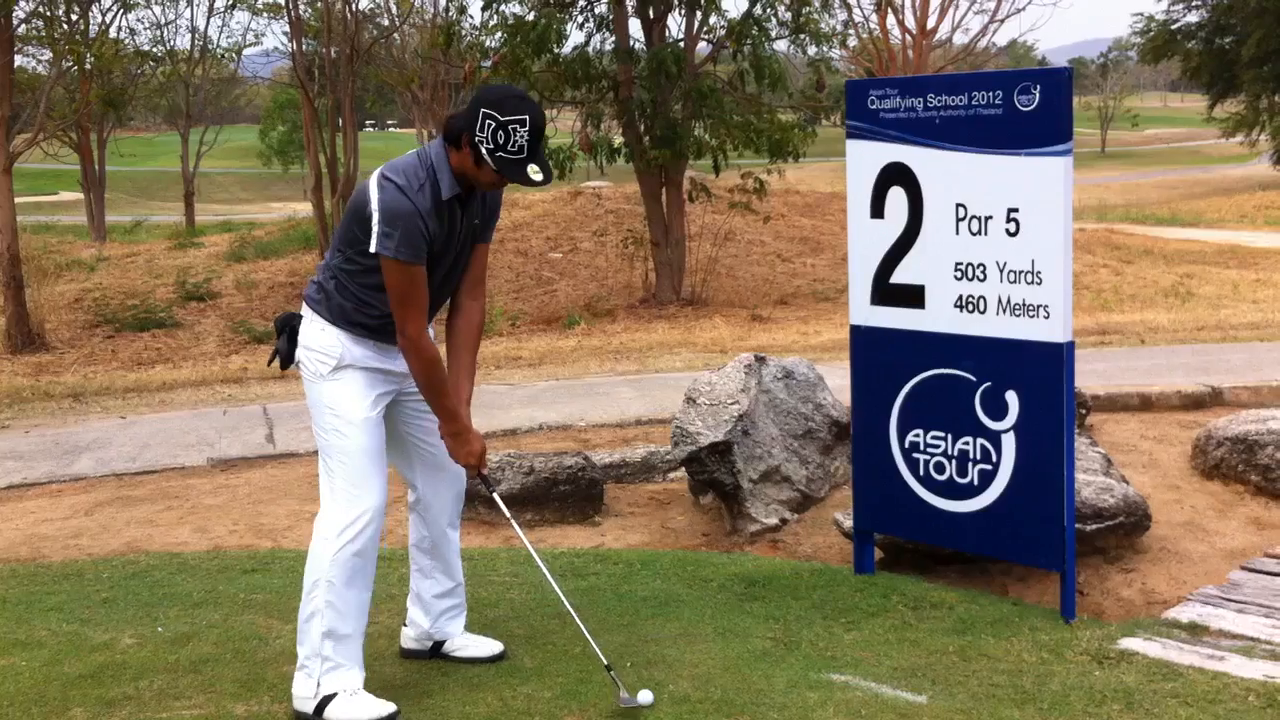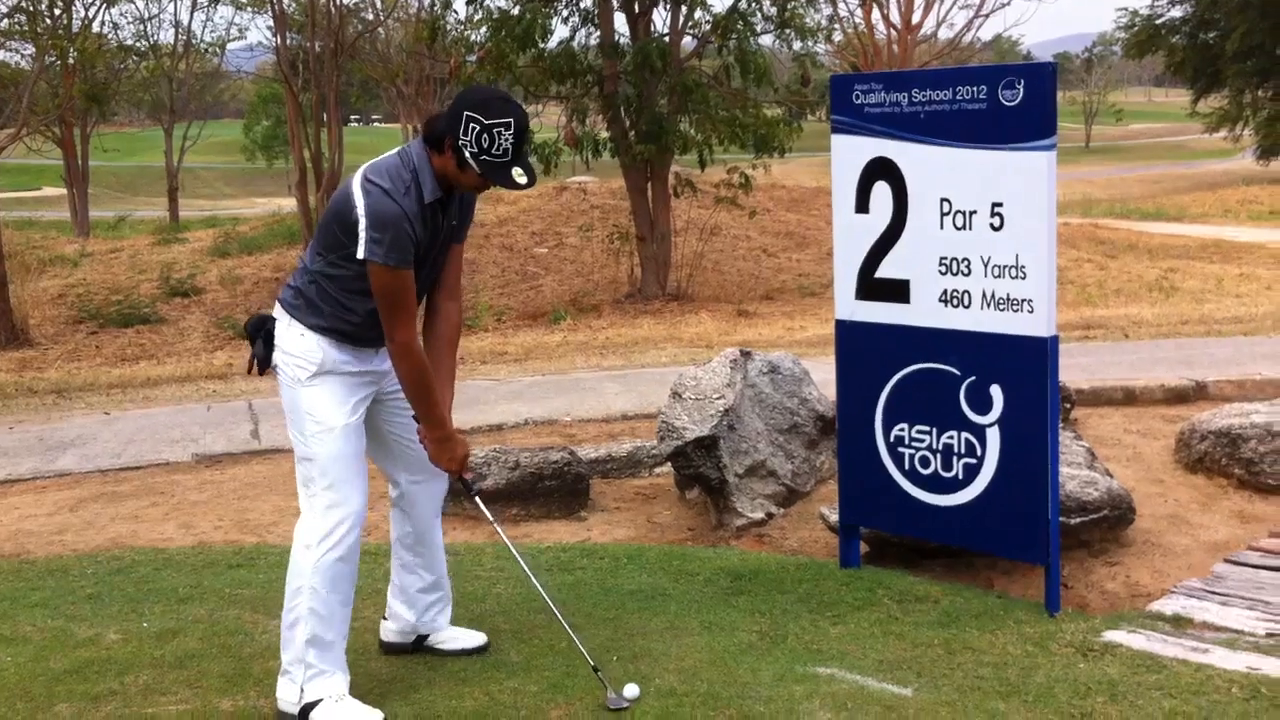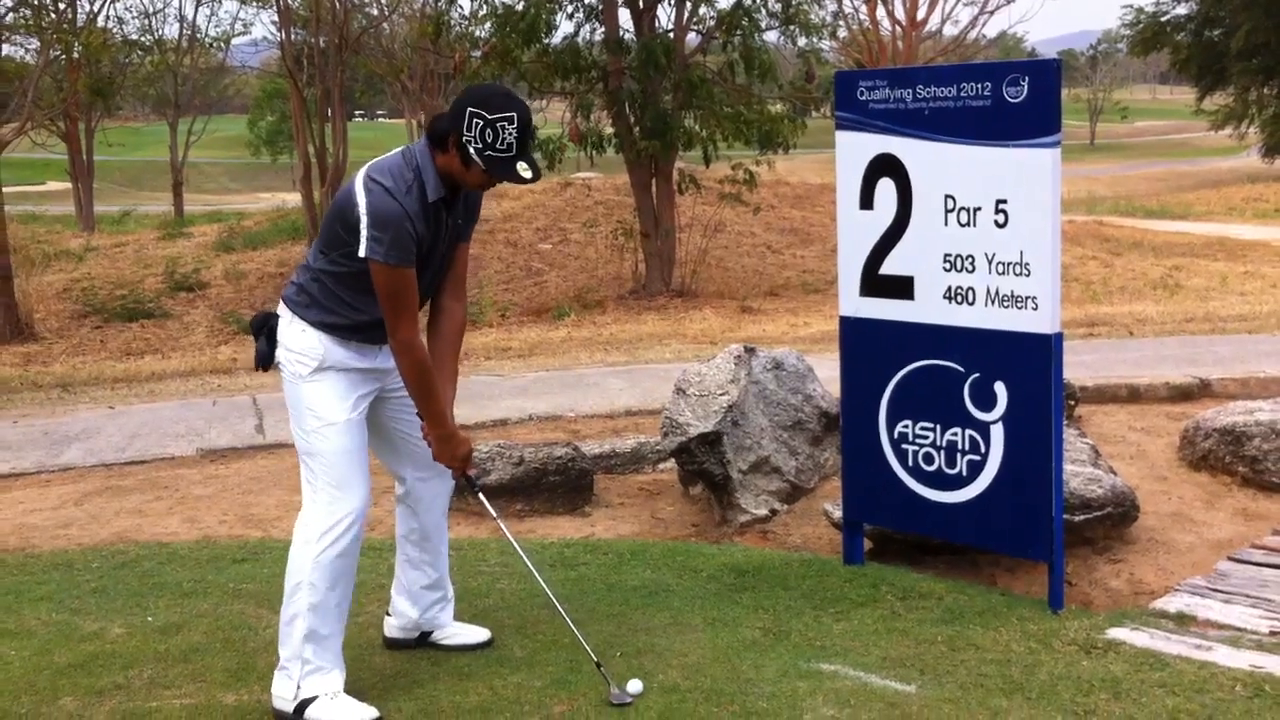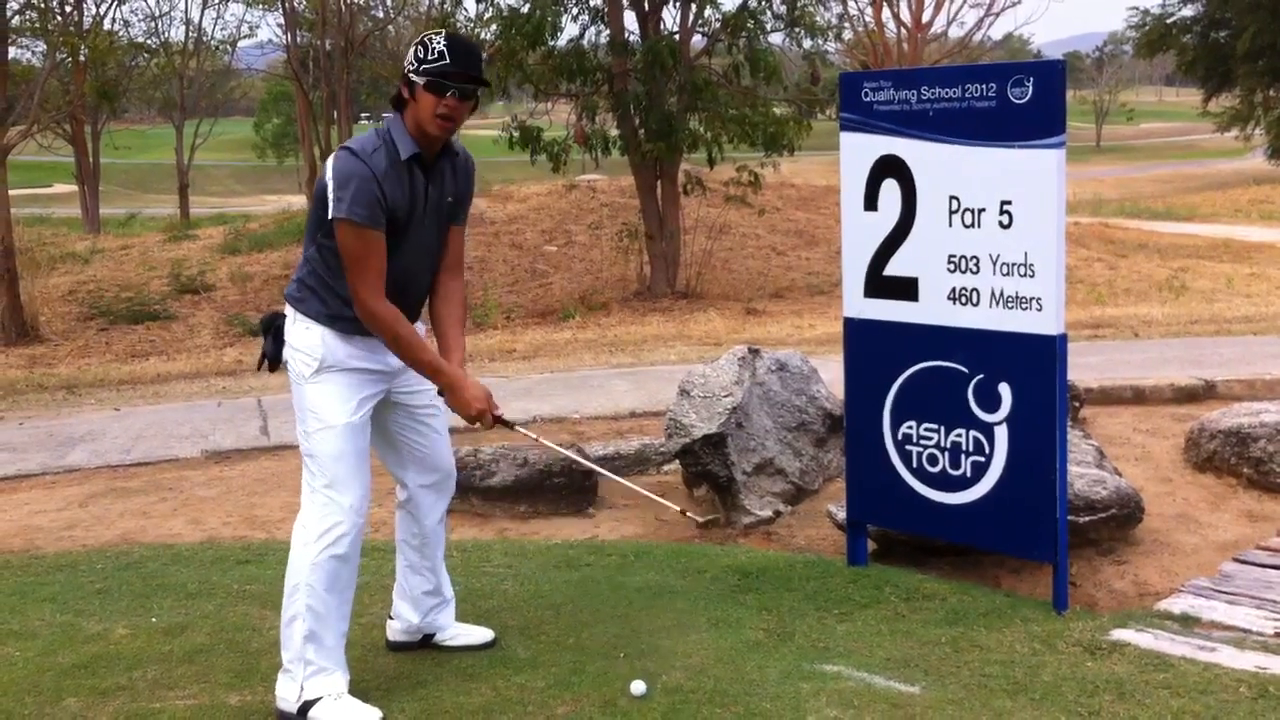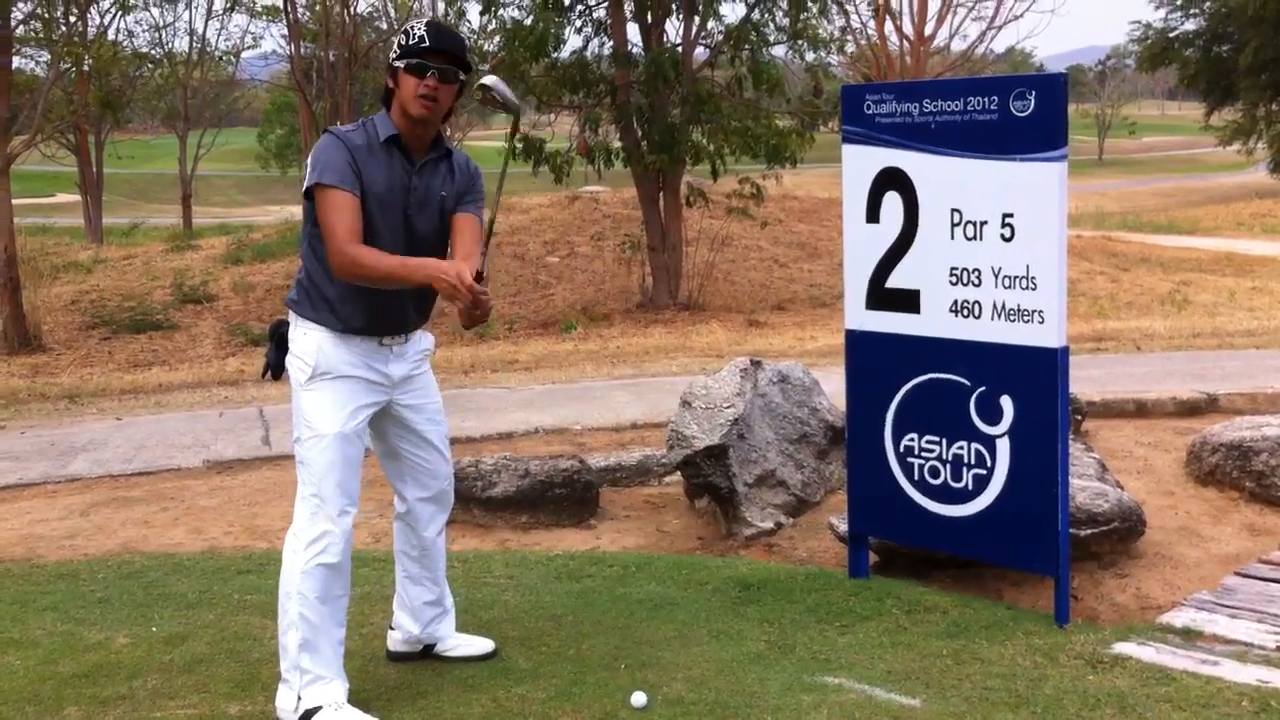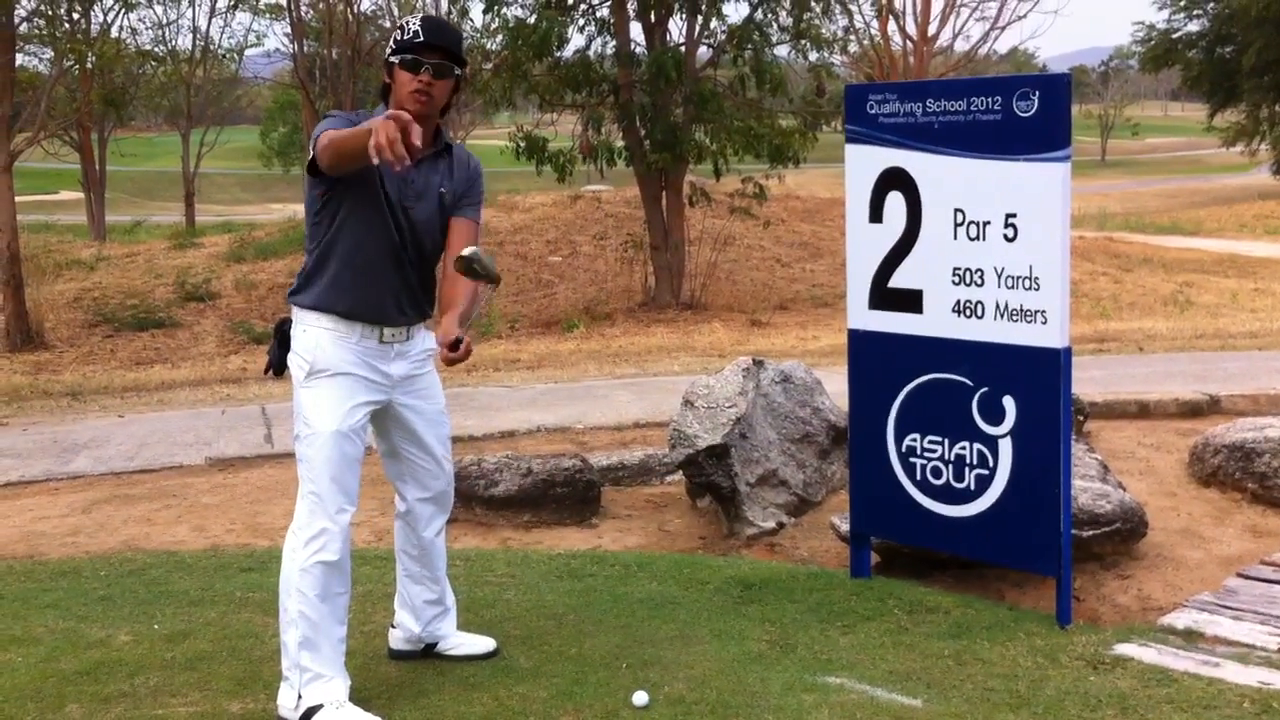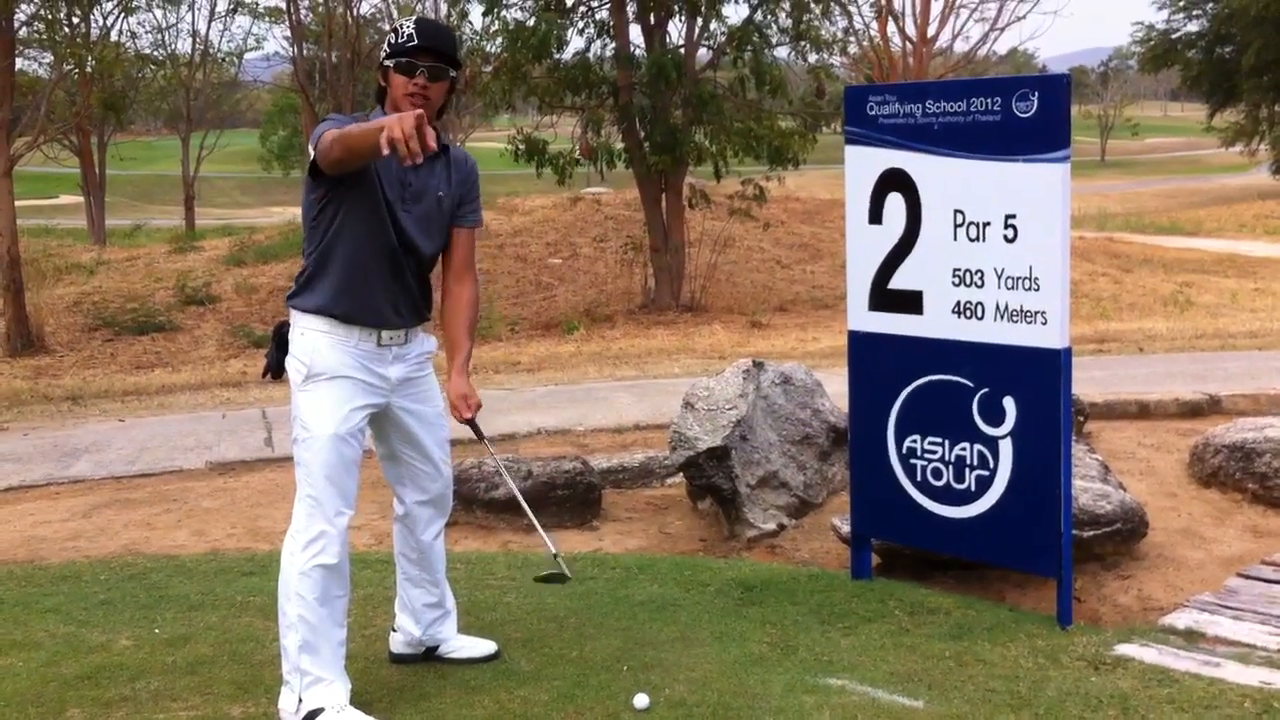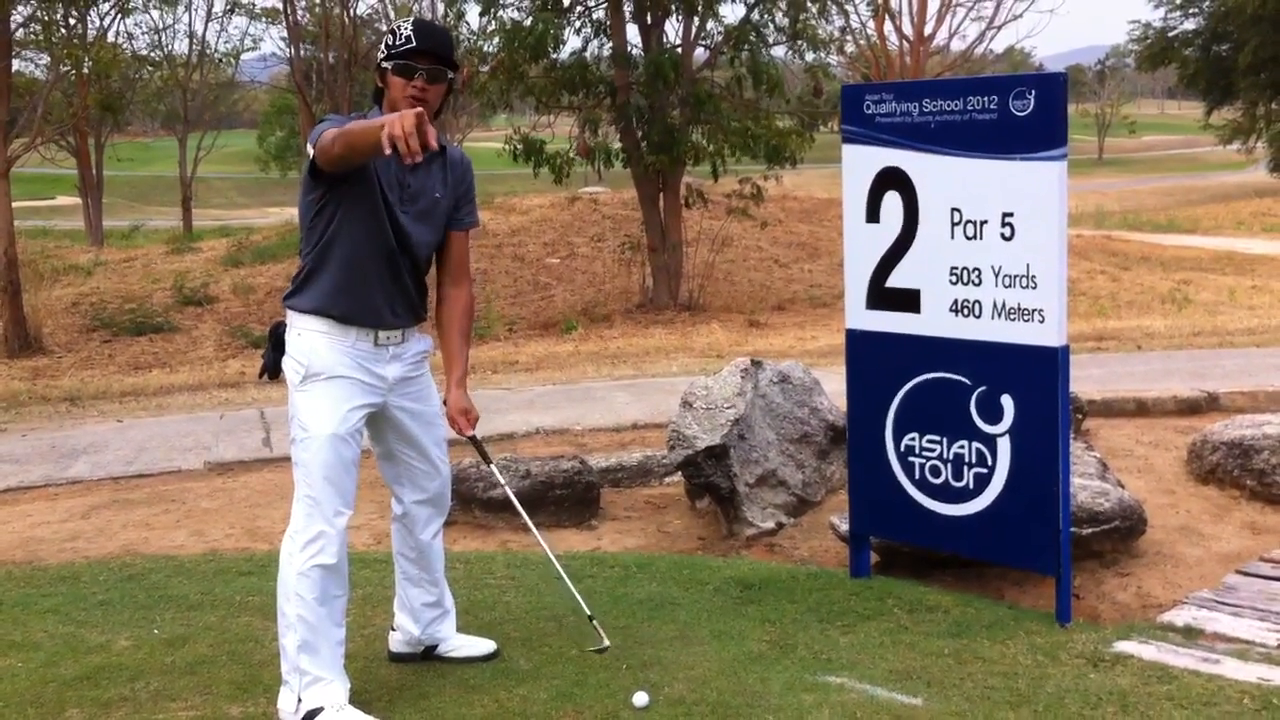
dt=0.4s
person 1, frame 1
left shoulder: (484, 191)
right shoulder: (400, 194)
left elbow: (468, 300)
right elbow: (410, 331)
left wrist: (460, 409)
right wrist: (456, 428)
left hip: (402, 346)
right hip: (344, 346)
left knee: (442, 482)
right knee: (357, 502)
left ankle: (433, 627)
person 1, frame 2
left shoulder: (458, 189)
right shoulder: (385, 199)
left elbow: (445, 303)
right elbow: (404, 334)
left wrist: (442, 415)
right wrist: (441, 432)
left hip: (375, 349)
right hip: (319, 350)
left knee: (422, 477)
right knee: (337, 509)
left ankle: (414, 620)
person 1, frame 3
left shoulder: (464, 190)
right shoulder: (387, 198)
left elbow: (450, 302)
right elbow: (403, 331)
left wrist: (445, 414)
right wrist: (442, 428)
left hip: (380, 347)
right hip: (322, 347)
left knee: (429, 472)
right knee: (339, 504)
left ankle: (418, 615)
person 1, frame 4
left shoulder: (457, 167)
right shoulder: (359, 166)
left elbow: (448, 277)
right elbow: (369, 300)
left wrist: (456, 371)
right wrist: (452, 383)
left hip: (396, 340)
right hip: (331, 346)
left knee: (432, 476)
right knee: (338, 505)
left ankle: (419, 617)
person 1, frame 5
left shoulder: (462, 172)
right shoulder: (342, 148)
left elbow: (468, 257)
right elbow: (345, 256)
left wrist: (470, 292)
right wrist: (429, 269)
left hip: (406, 349)
right hip: (333, 351)
left knee: (430, 490)
right knee: (327, 516)
left ankle: (420, 627)
person 1, frame 6
left shoulder: (461, 167)
right shoulder: (343, 133)
left elbow: (458, 259)
right elbow: (332, 159)
left wrist: (453, 323)
right wrist: (376, 132)
left hip: (409, 346)
right hip: (335, 345)
left knee: (430, 489)
right knee: (326, 512)
left ankle: (422, 625)
person 1, frame 7
left shoulder: (460, 169)
right shoulder: (339, 138)
left elbow: (459, 276)
right elbow: (341, 149)
left wrist: (459, 369)
right wrist: (385, 128)
left hip: (411, 346)
right hip: (334, 348)
left knee: (428, 493)
right knee: (324, 516)
left ankle: (423, 629)
person 1, frame 8
left shoulder: (454, 169)
right shoulder: (336, 136)
left elbow: (455, 281)
right elbow: (342, 147)
left wrist: (457, 381)
right wrist: (387, 127)
left hip: (405, 347)
right hip: (330, 349)
left knee: (426, 492)
right knee: (322, 517)
left ankle: (421, 628)
